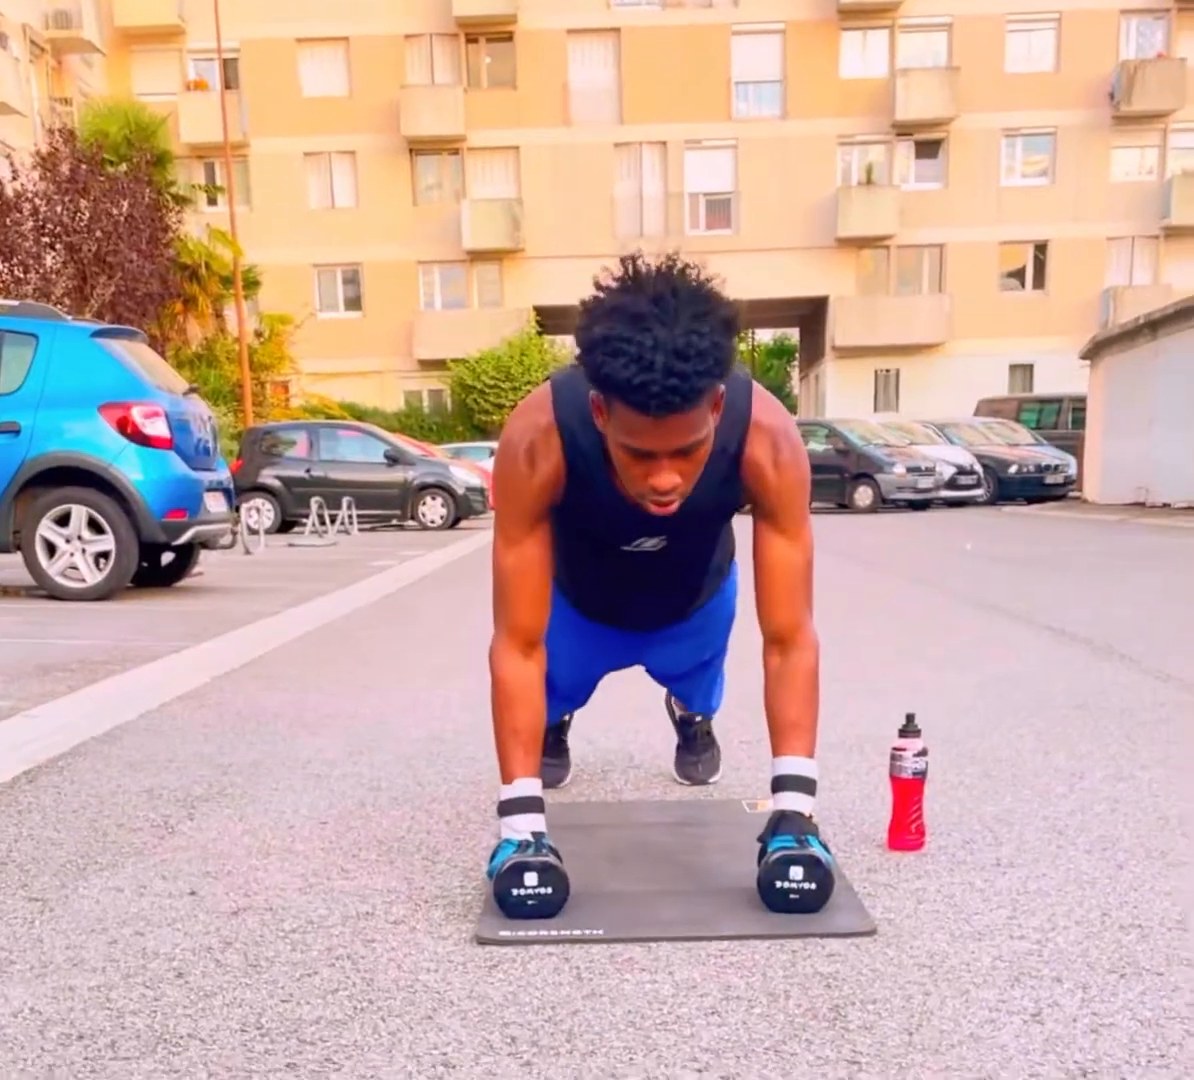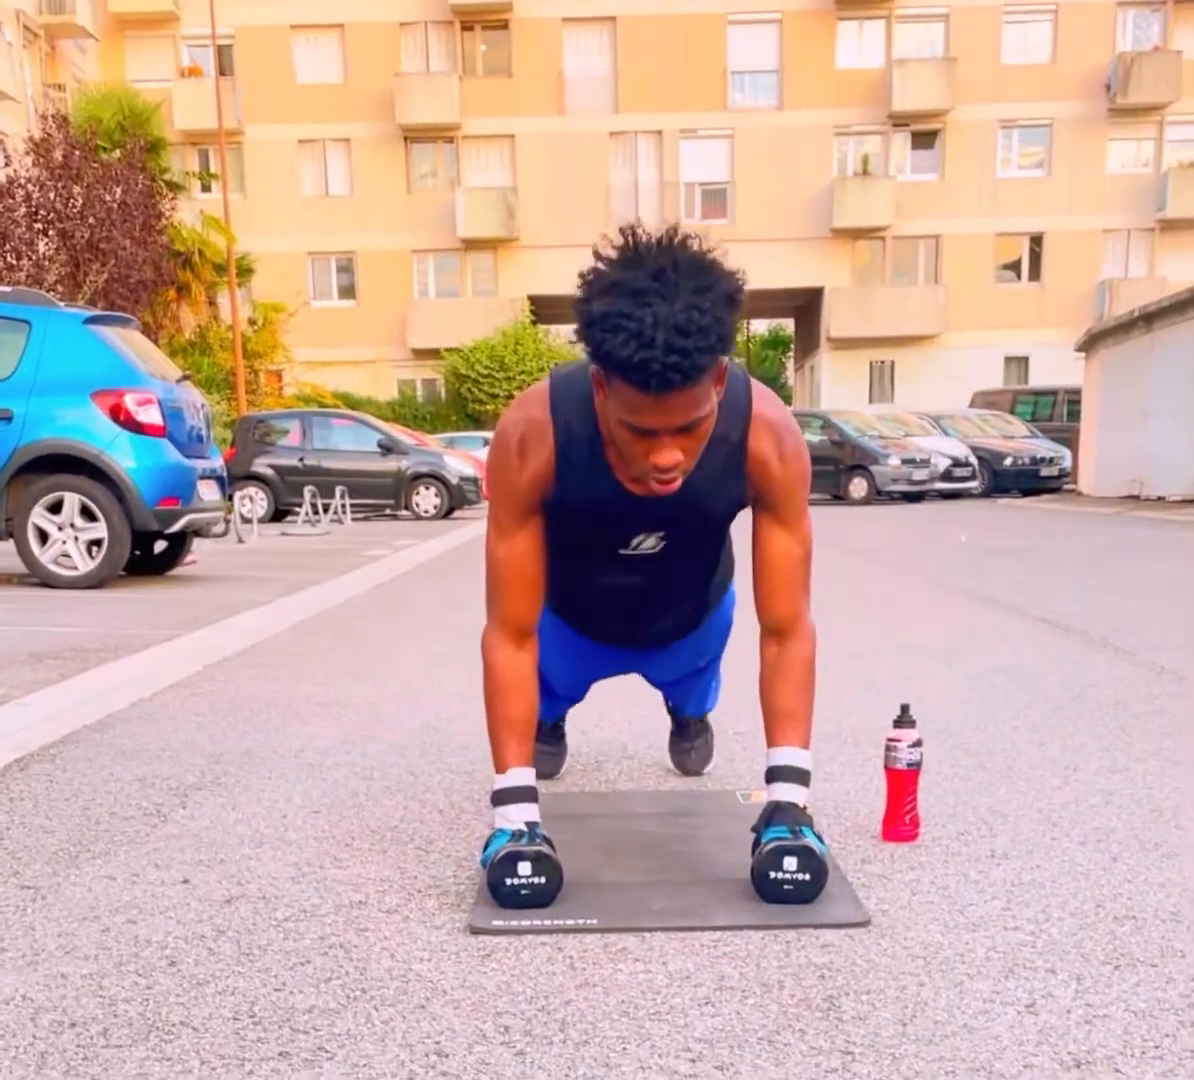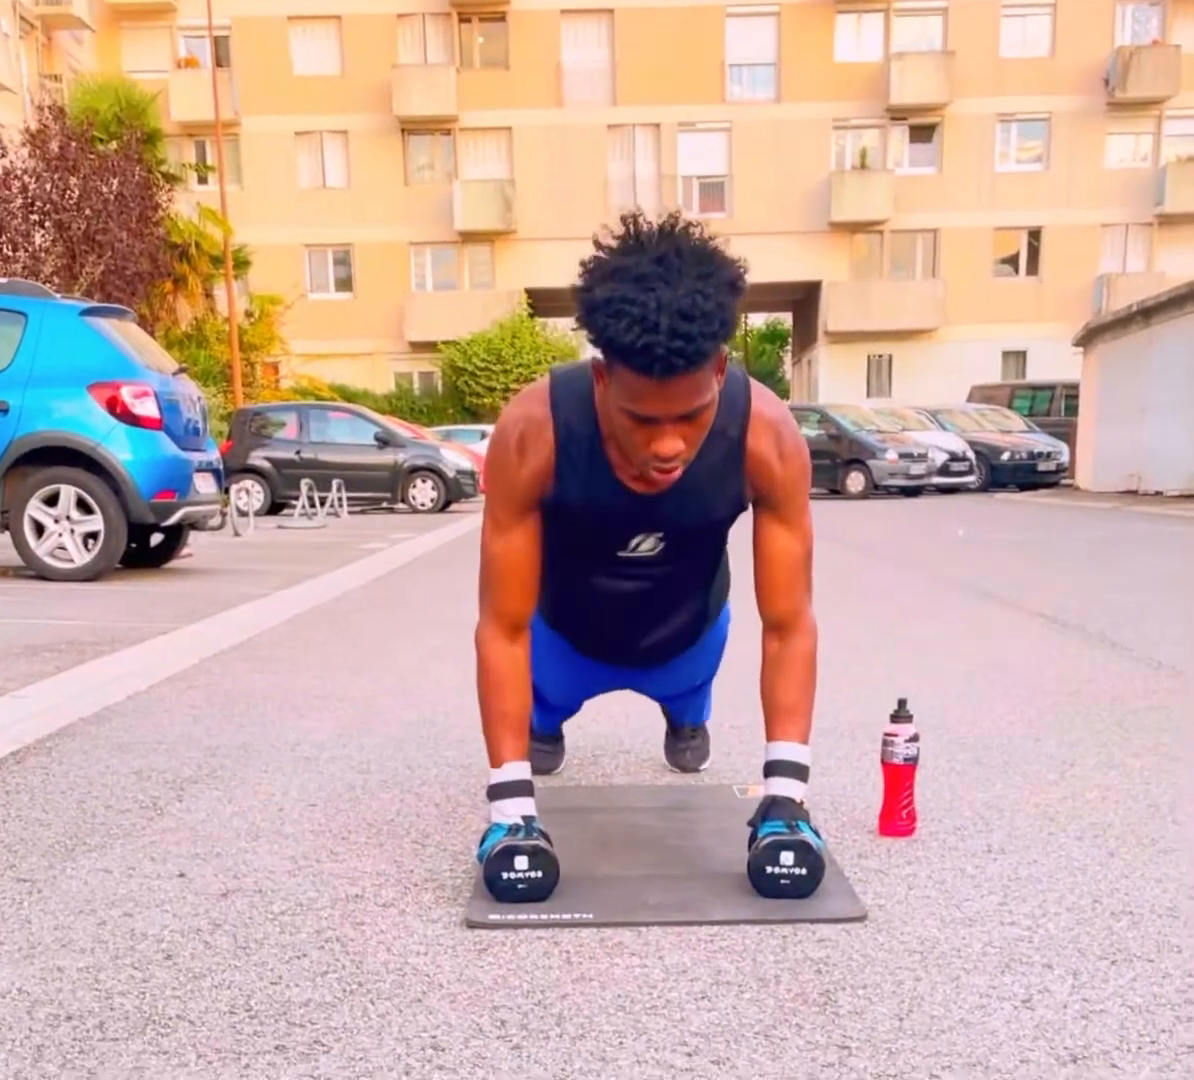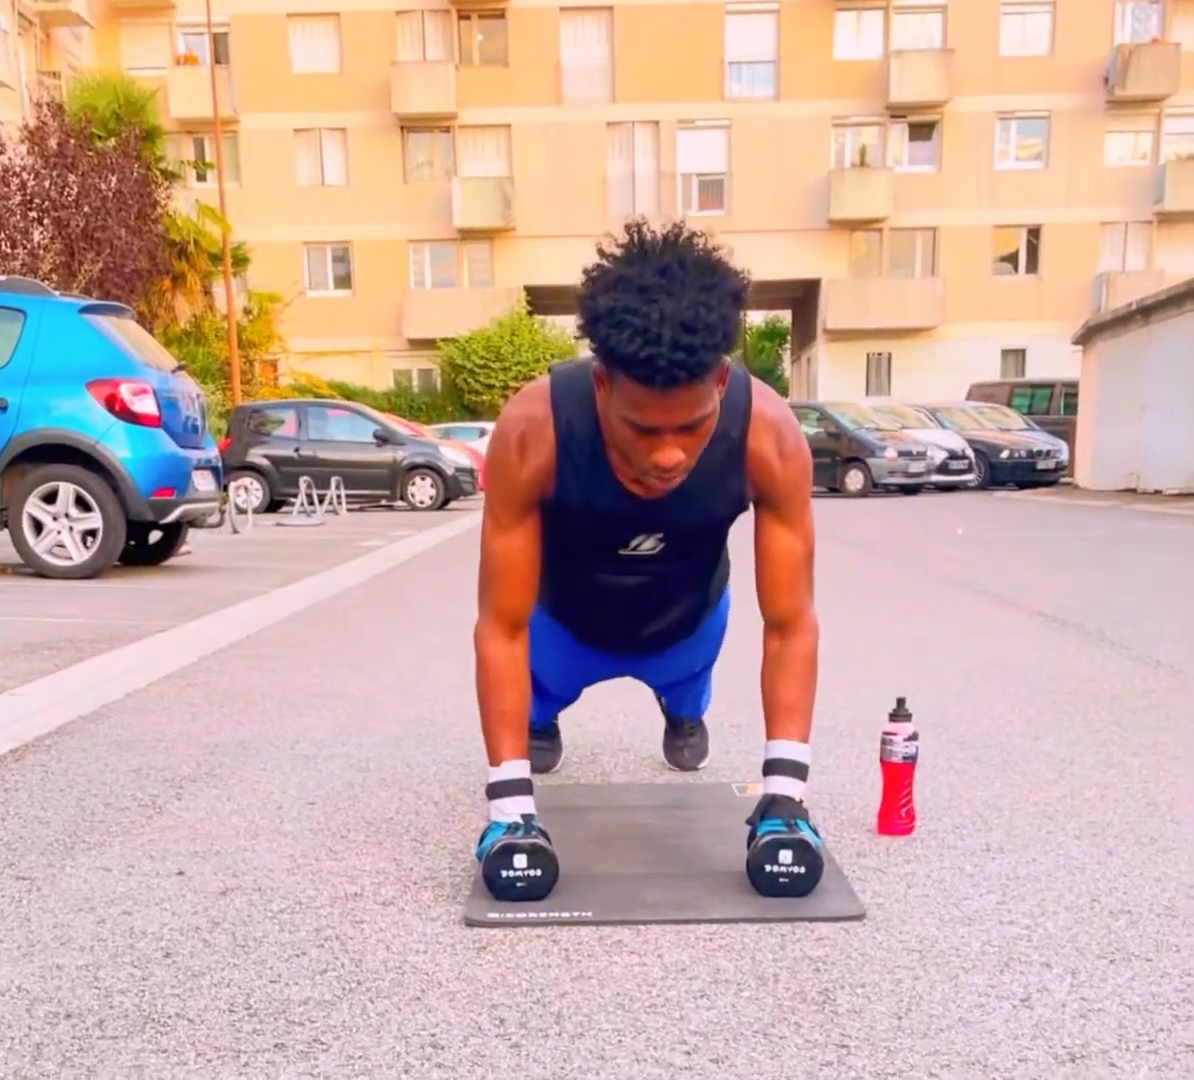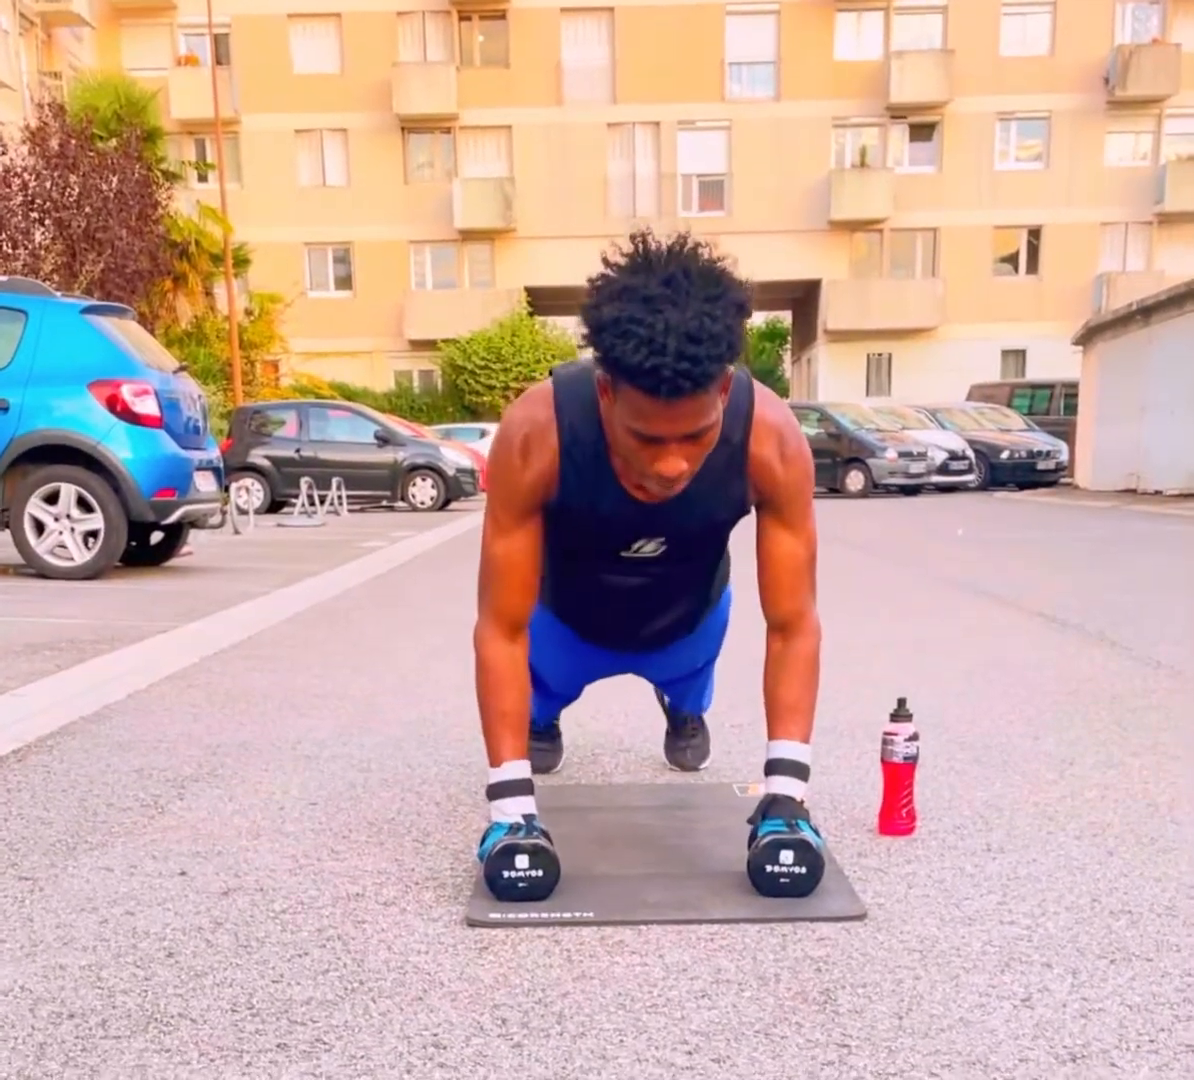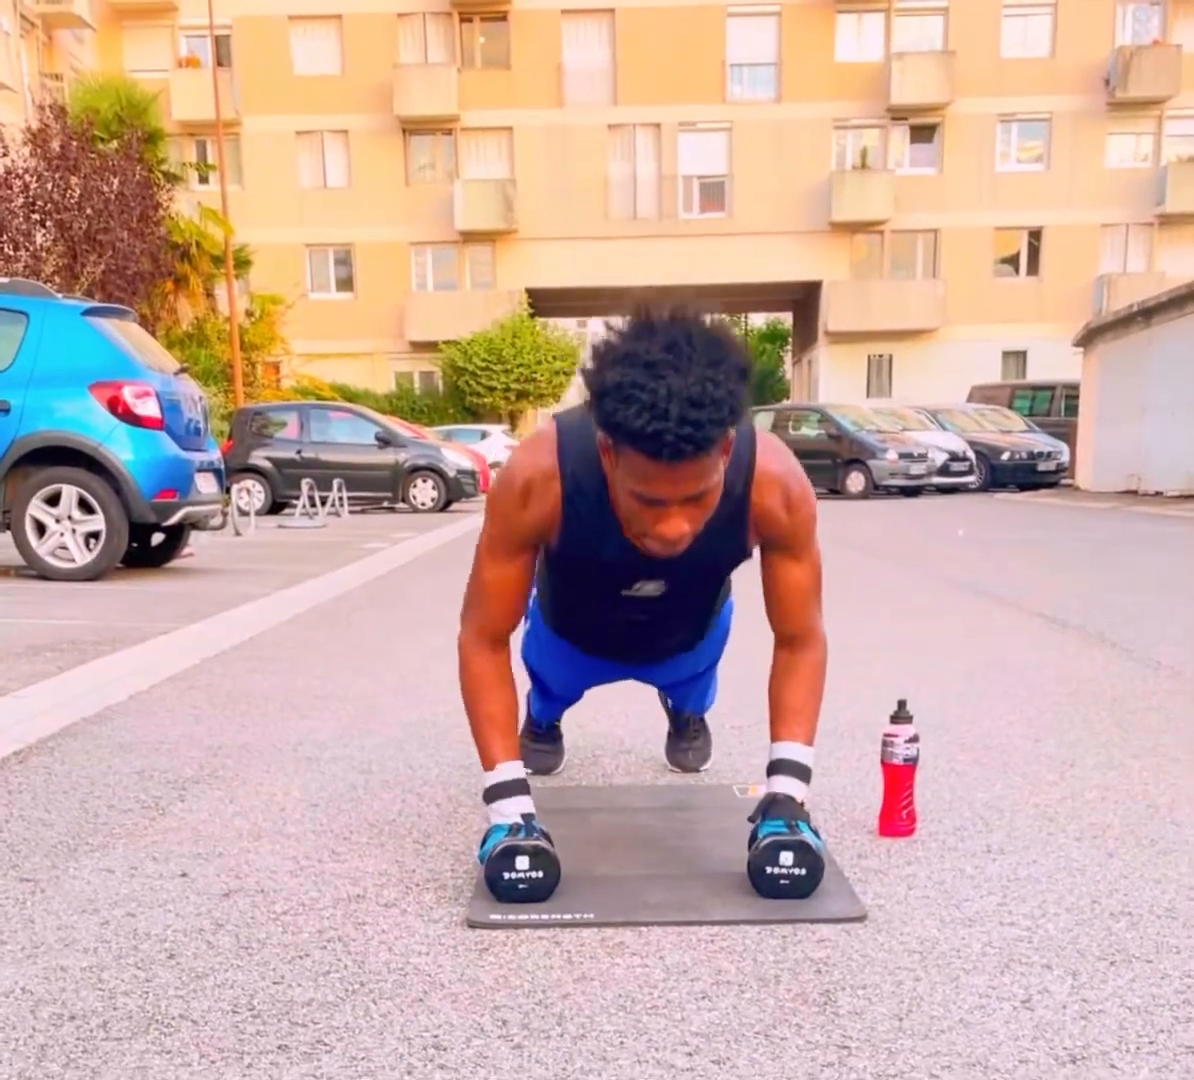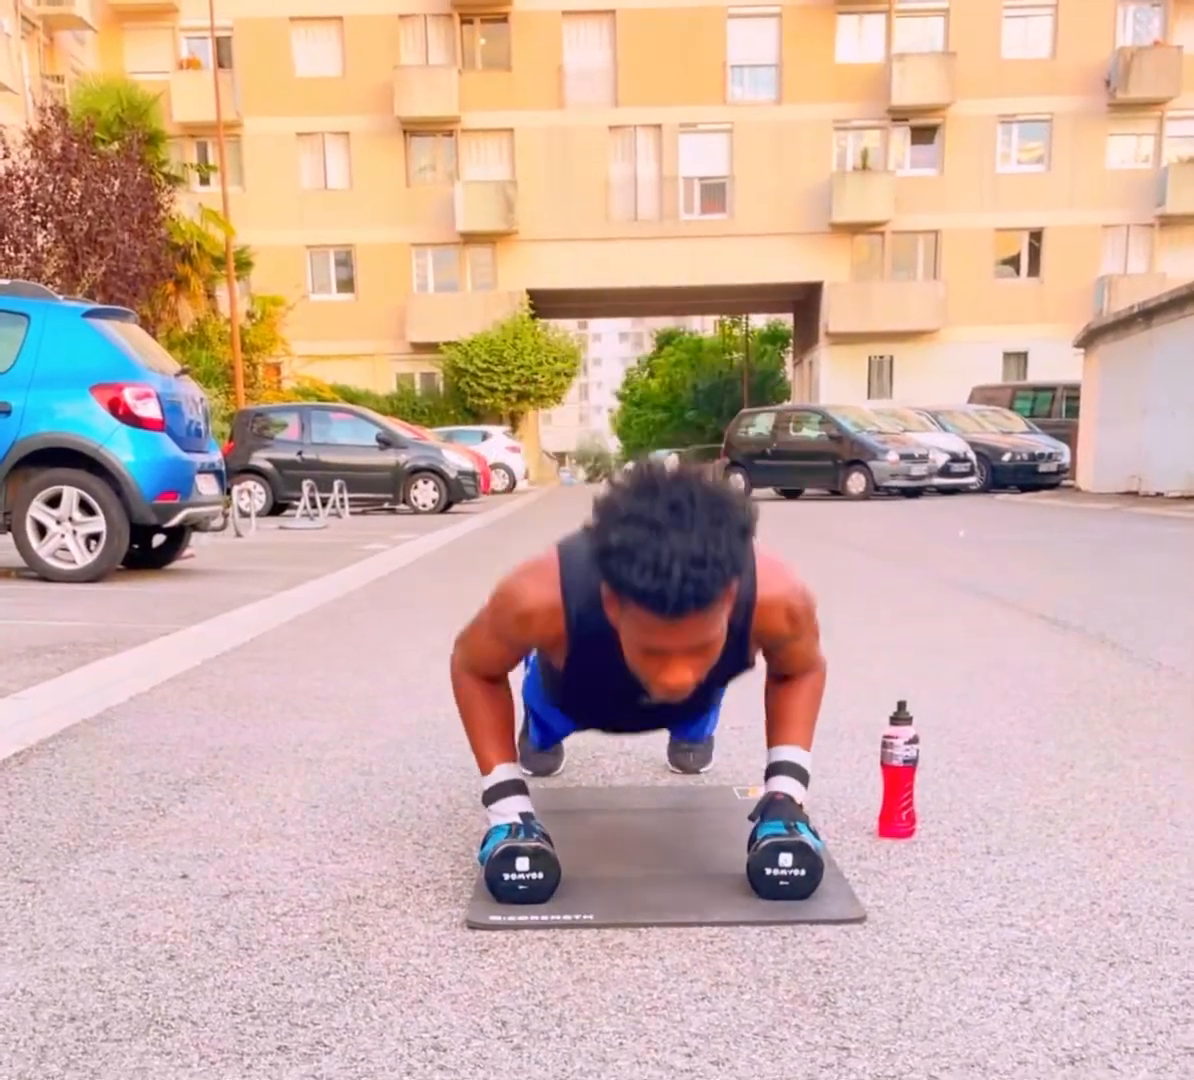
dt=0.2s
person 1, frame 1
left shoulder: (768, 440)
right shoulder: (536, 440)
left elbow: (789, 638)
right elbow: (518, 643)
left wrist: (793, 805)
right wrist: (521, 816)
left hip: (695, 597)
right hip: (579, 600)
left knee: (695, 694)
right knee: (554, 699)
left ankle: (692, 719)
right ankle: (552, 725)
person 1, frame 2
left shoulder: (769, 435)
right shoulder: (531, 433)
left elbow: (786, 629)
right elbow: (511, 634)
left wrist: (788, 794)
right wrist: (515, 806)
left hip: (691, 617)
right hip: (572, 620)
left knee: (691, 697)
right knee: (545, 707)
left ankle: (687, 714)
right ankle: (547, 722)
person 1, frame 3
left shoulder: (768, 435)
right shoulder: (532, 431)
left elbow: (788, 625)
right elbow: (504, 628)
left wrist: (785, 790)
right wrist: (511, 803)
left hip: (688, 629)
right hip: (567, 631)
left knee: (686, 704)
right knee: (543, 715)
left ankle: (684, 717)
right ankle: (543, 725)
person 1, frame 4
left shoulder: (770, 436)
right shoulder: (531, 430)
left elbow: (790, 624)
right elbow: (502, 626)
left wrist: (785, 789)
right wrist: (509, 800)
left hip: (688, 619)
right hip: (567, 621)
left knee: (686, 704)
right knee: (540, 705)
left ankle: (683, 715)
right ankle: (541, 722)
person 1, frame 5
left shoulder: (772, 438)
right shoulder: (534, 434)
left elbow: (791, 626)
right elbow: (501, 628)
left wrist: (786, 787)
right wrist: (510, 797)
left hip: (690, 616)
right hip: (569, 618)
left knee: (689, 698)
right knee: (543, 702)
left ankle: (684, 714)
right ankle: (541, 720)
person 1, frame 6
left shoulder: (773, 483)
right shoulder: (537, 478)
left elbow: (798, 641)
right elbow: (486, 640)
left wrist: (787, 791)
right wrist: (509, 800)
left hip: (691, 633)
right hip: (572, 631)
left knee: (693, 690)
right knee: (546, 700)
left ankle: (688, 719)
right ankle: (542, 723)
person 1, frame 7
left shoulder: (774, 600)
right shoulder: (543, 601)
left elbow: (801, 671)
right elbow: (473, 667)
left wrist: (785, 792)
right wrist: (507, 803)
left knee: (696, 728)
right knee: (543, 731)
right ankle: (543, 735)
